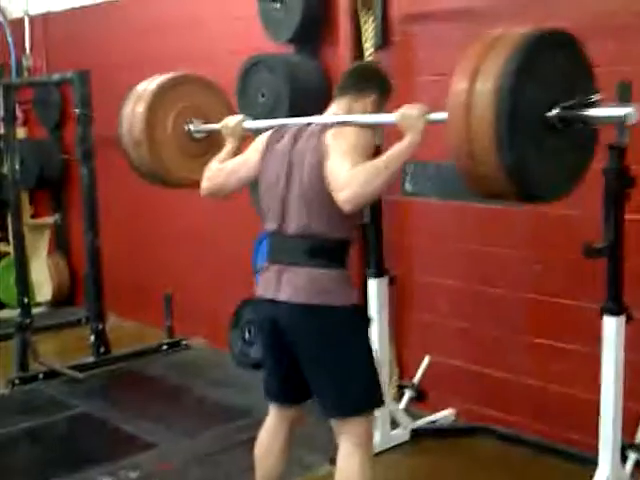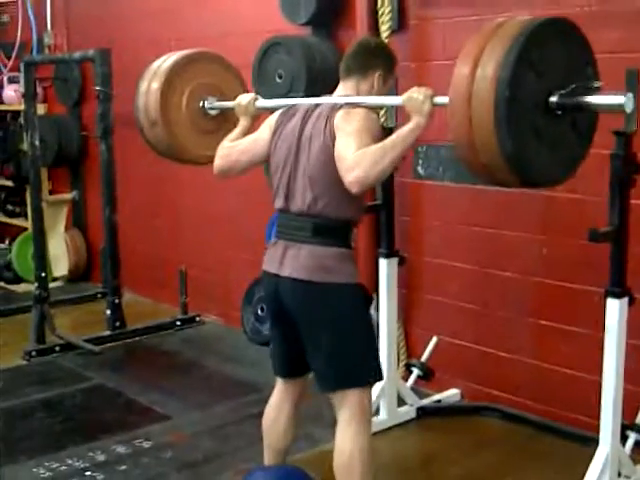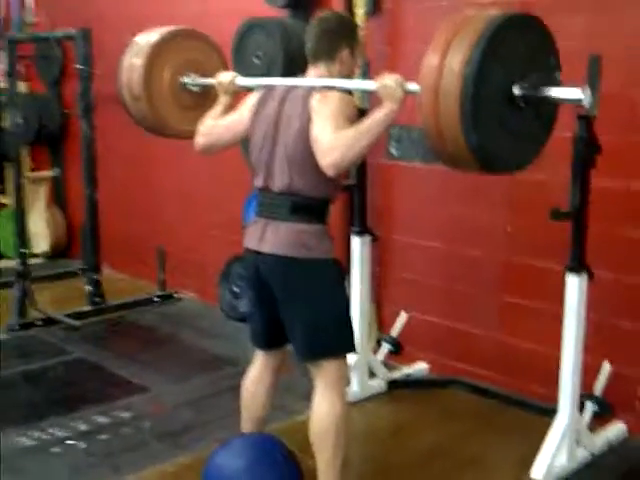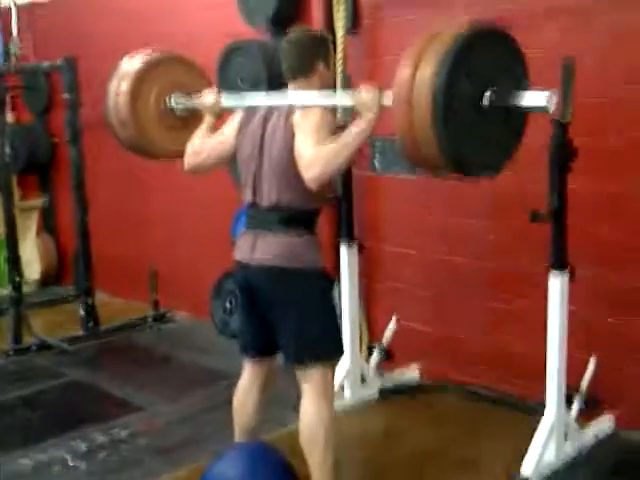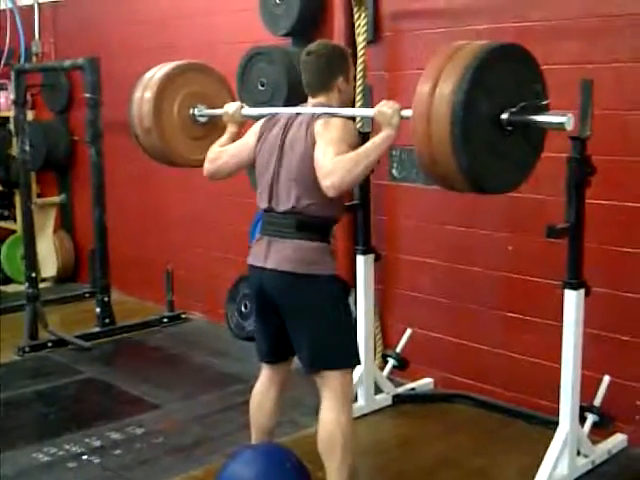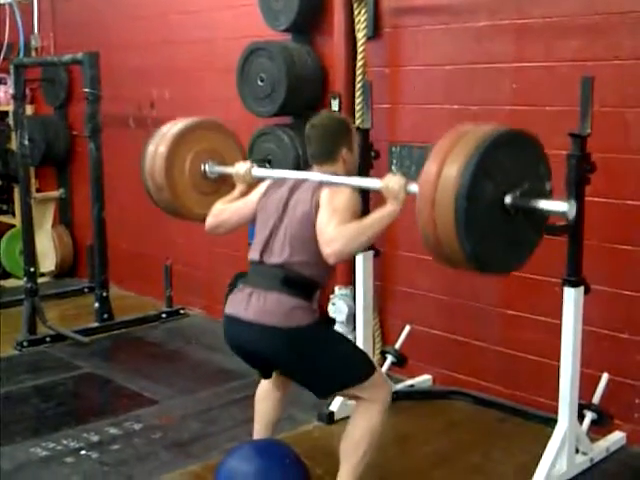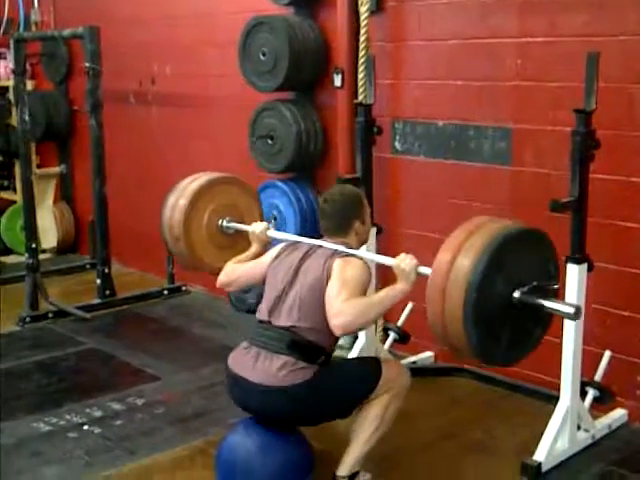
dt=0.7s
person 1, frame 1
left shoulder: (273, 137)
right shoulder: (348, 135)
left elbow: (211, 184)
right elbow: (349, 195)
left wrist: (230, 141)
right wrist: (409, 140)
left hip: (272, 292)
right hip: (322, 297)
left knee: (281, 411)
right knee: (354, 432)
person 1, frame 2
left shoulder: (284, 116)
right shoulder: (356, 116)
left elbow: (223, 164)
right elbow: (356, 175)
left wrist: (244, 120)
right wrist: (416, 122)
left hip: (278, 267)
right hip: (325, 272)
left knee: (287, 385)
right knee: (354, 407)
person 1, frame 3
left shoulder: (264, 96)
right shoulder: (331, 99)
left elbow: (203, 140)
right elbow: (332, 159)
left wrist: (224, 96)
right wrist: (388, 107)
left hip: (260, 241)
right hip: (303, 247)
left knee: (266, 354)
right knee: (330, 375)
person 1, frame 4
left shoulder: (247, 114)
right shoulder: (312, 114)
left elbow: (193, 160)
right elbow: (315, 171)
left wrist: (209, 117)
right wrist: (365, 120)
left hip: (249, 254)
right hip: (292, 259)
left knee: (256, 365)
right knee: (317, 381)
person 1, frame 5
left shoulder: (268, 123)
right shoulder: (333, 124)
left elbow: (212, 166)
right elbow: (333, 180)
left wrist: (232, 125)
right wrist: (385, 133)
left hip: (262, 261)
right hip: (305, 267)
left knee: (272, 371)
right knee: (337, 388)
person 1, frame 6
left shoulder: (274, 184)
right shoulder: (339, 193)
left elbow: (214, 222)
right elbow: (334, 247)
left wrist: (241, 186)
right wrist: (391, 207)
left hip: (235, 320)
right hip: (279, 323)
left knee: (279, 369)
right knee: (376, 392)
person 1, frame 7
left shoulder: (286, 249)
right shoulder: (350, 265)
left elbow: (226, 280)
right elbow: (341, 320)
left wrist: (256, 246)
right wrist: (401, 286)
left hip: (238, 380)
right hip: (282, 391)
right knee: (397, 378)
